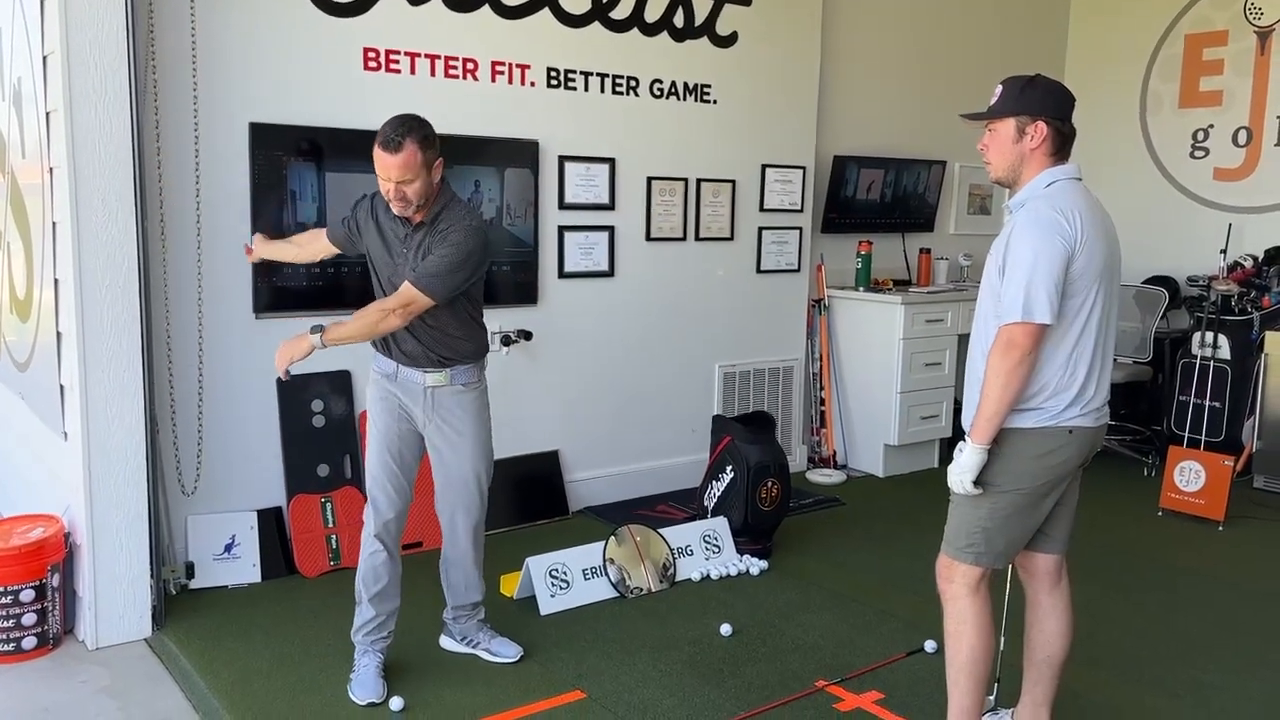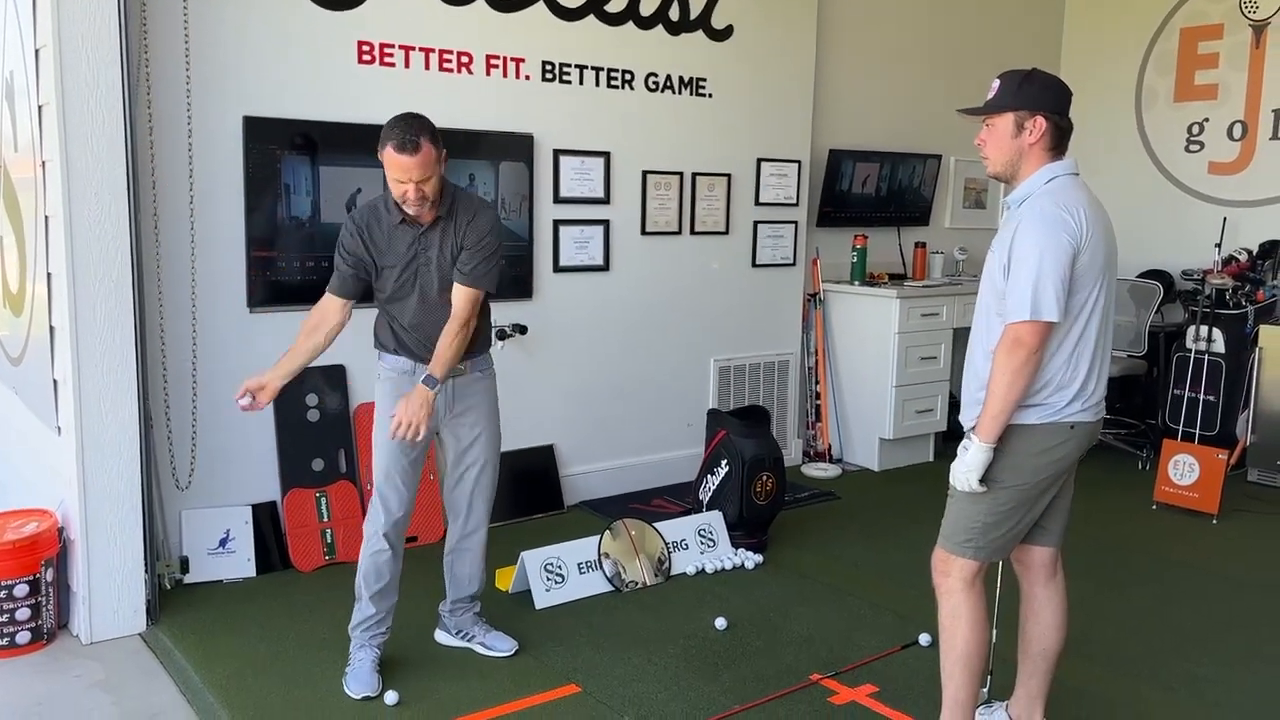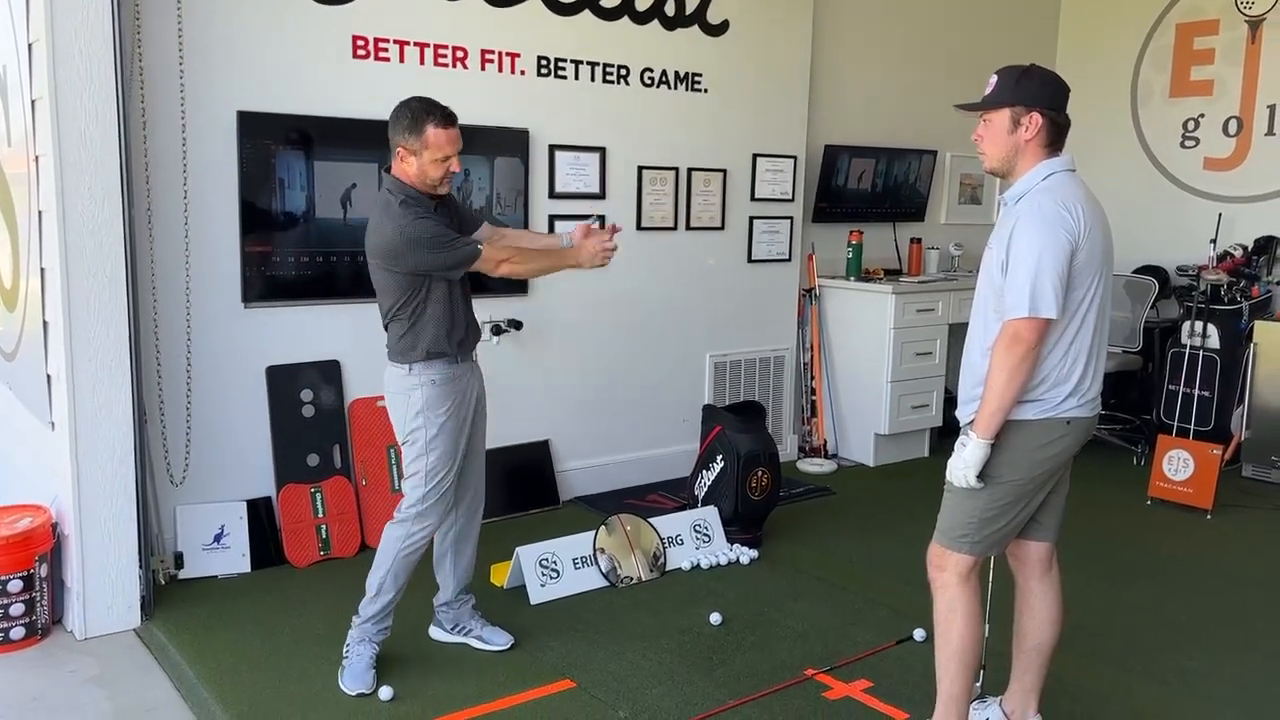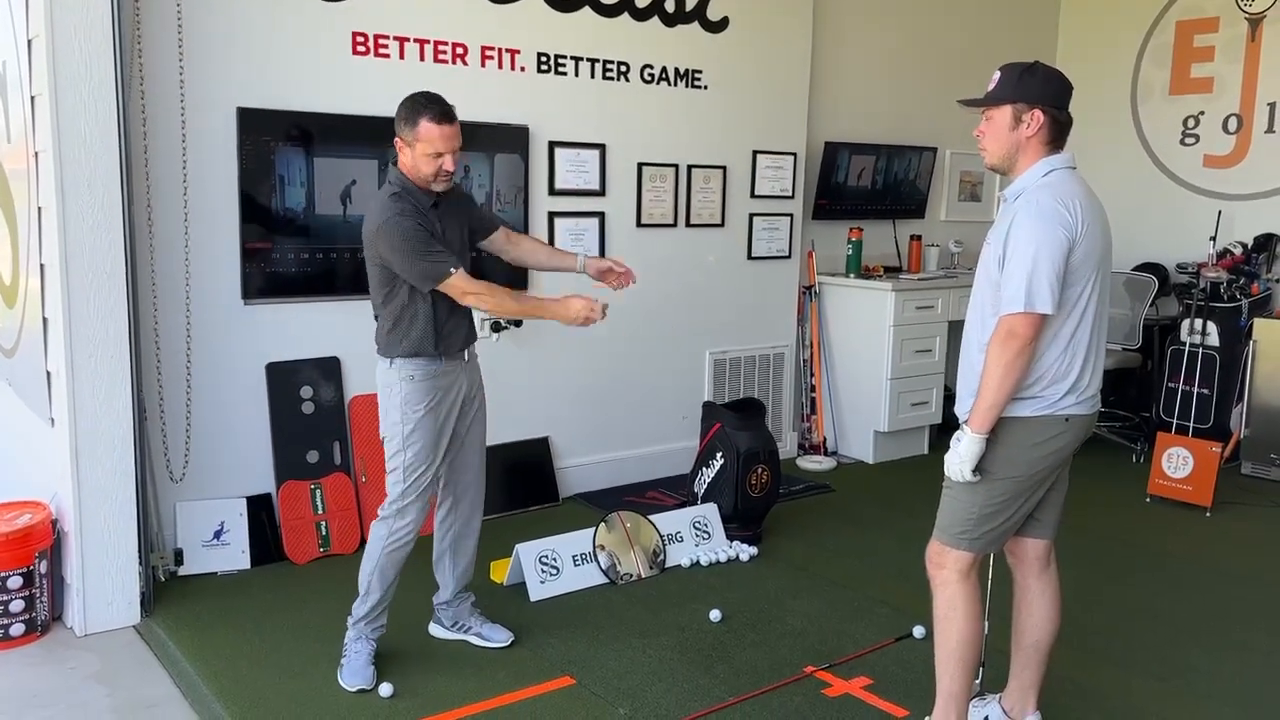
dt=0.5s
person 1, frame 1
left shoulder: (1043, 214)
right shoulder: (1080, 207)
left elbow: (1019, 339)
left wrist: (976, 441)
left hip: (1028, 432)
right hip: (1066, 424)
left knee: (960, 574)
right knee: (1043, 571)
person 1, frame 2
left shoulder: (1044, 212)
right shoulder: (1070, 201)
left elbow: (1025, 337)
left wrist: (981, 439)
left hip: (1026, 428)
right hip: (1058, 421)
left knee: (955, 568)
right knee: (1038, 565)
person 1, frame 3
left shoulder: (1041, 207)
right shoulder: (1062, 198)
left elbow: (1023, 334)
left wrist: (979, 435)
left hip: (1022, 423)
right hip: (1052, 417)
left knee: (951, 563)
right knee: (1033, 558)
person 1, frame 4
left shoulder: (1041, 204)
right shoulder: (1065, 195)
left elbow: (1018, 330)
left wrist: (973, 429)
left hip: (1021, 420)
right hip: (1052, 413)
left knee: (950, 561)
right knee: (1031, 556)
person 2, frame 1
left shoulder: (464, 231)
right shoulder: (373, 210)
left elbow: (398, 310)
right elbow: (324, 241)
left wrist: (315, 340)
right wrist: (267, 247)
left hip: (457, 385)
right hip: (392, 380)
left knee: (463, 512)
right knee: (384, 516)
left ankle: (464, 624)
right ankle: (370, 647)
person 2, frame 2
left shoulder: (477, 219)
right shoulder: (364, 225)
left elbow: (463, 314)
right elbow: (334, 309)
left wrist: (431, 388)
right wrist: (278, 375)
left hip: (464, 377)
right hip: (401, 372)
left knee: (472, 505)
right knee: (390, 511)
left ankle: (461, 616)
right ankle: (367, 641)
person 2, frame 3
left shoulder: (438, 198)
right shoulder: (400, 226)
left elbow: (492, 236)
right elbow: (496, 262)
left wrist: (566, 240)
right wrist: (574, 255)
left hip: (462, 368)
right hip: (425, 381)
left knee: (465, 500)
right knee: (423, 508)
left ankle: (453, 611)
right ankle: (364, 637)
person 2, frame 4
left shoulder: (452, 196)
right shoulder: (391, 218)
left elbow: (508, 242)
right elbow: (467, 293)
left wrist: (585, 265)
right wrist: (555, 309)
left hip: (464, 369)
right hip: (414, 376)
left knee: (465, 498)
right knee: (404, 510)
left ankle: (453, 609)
right ankle: (362, 634)
